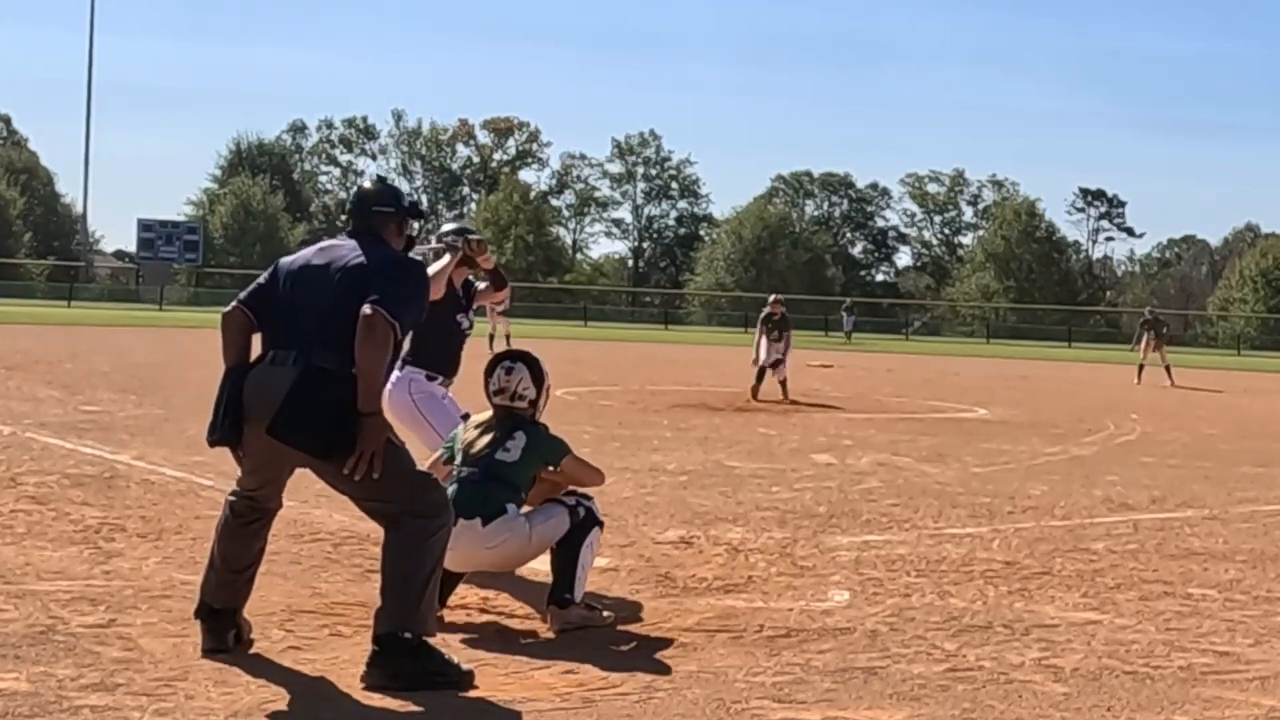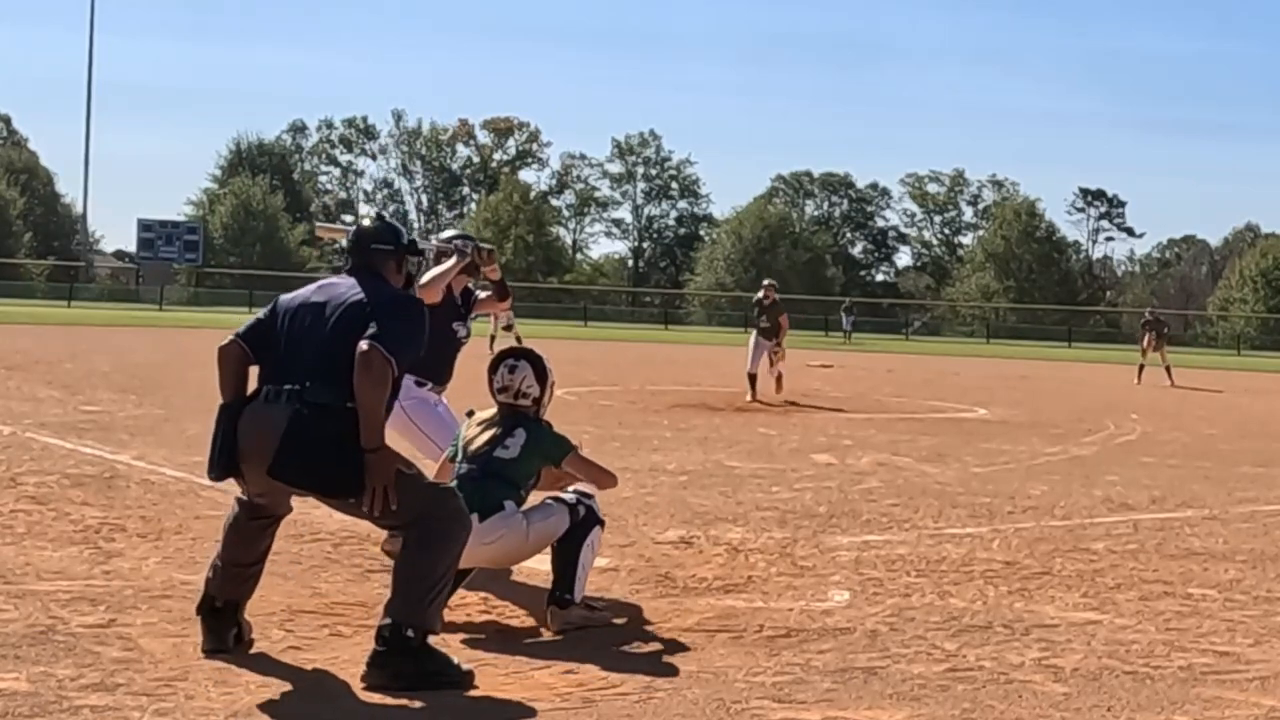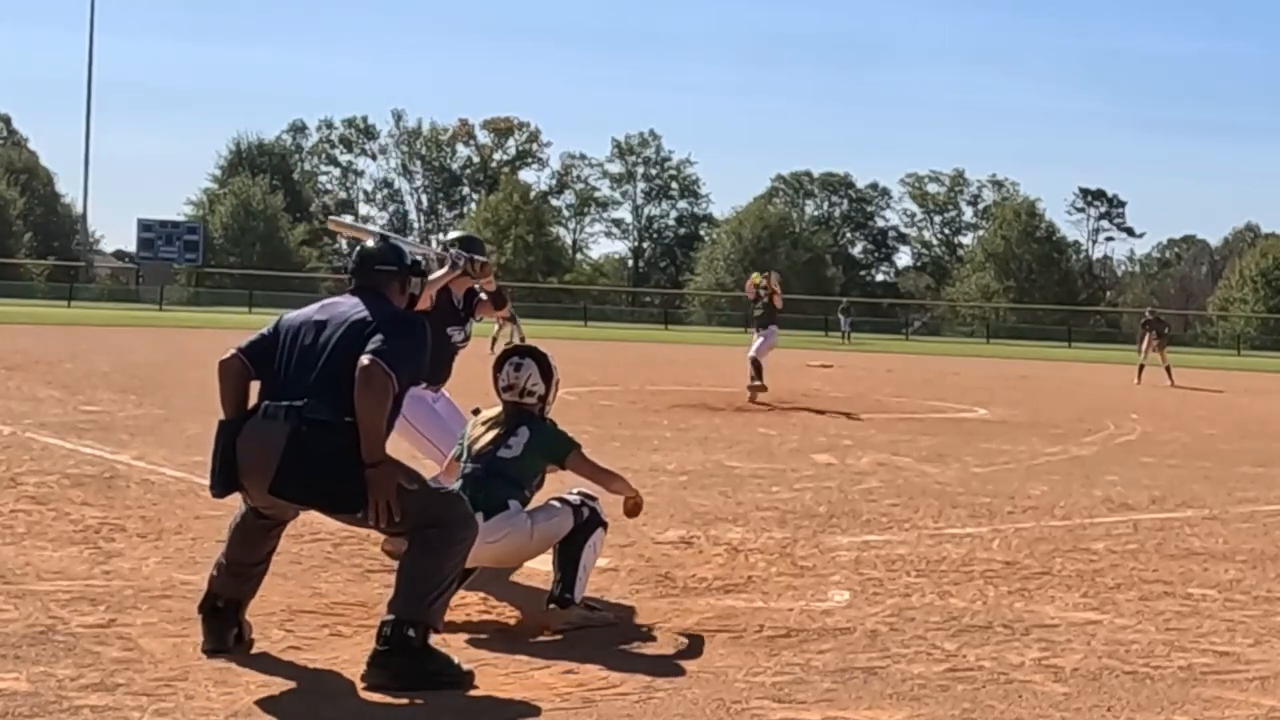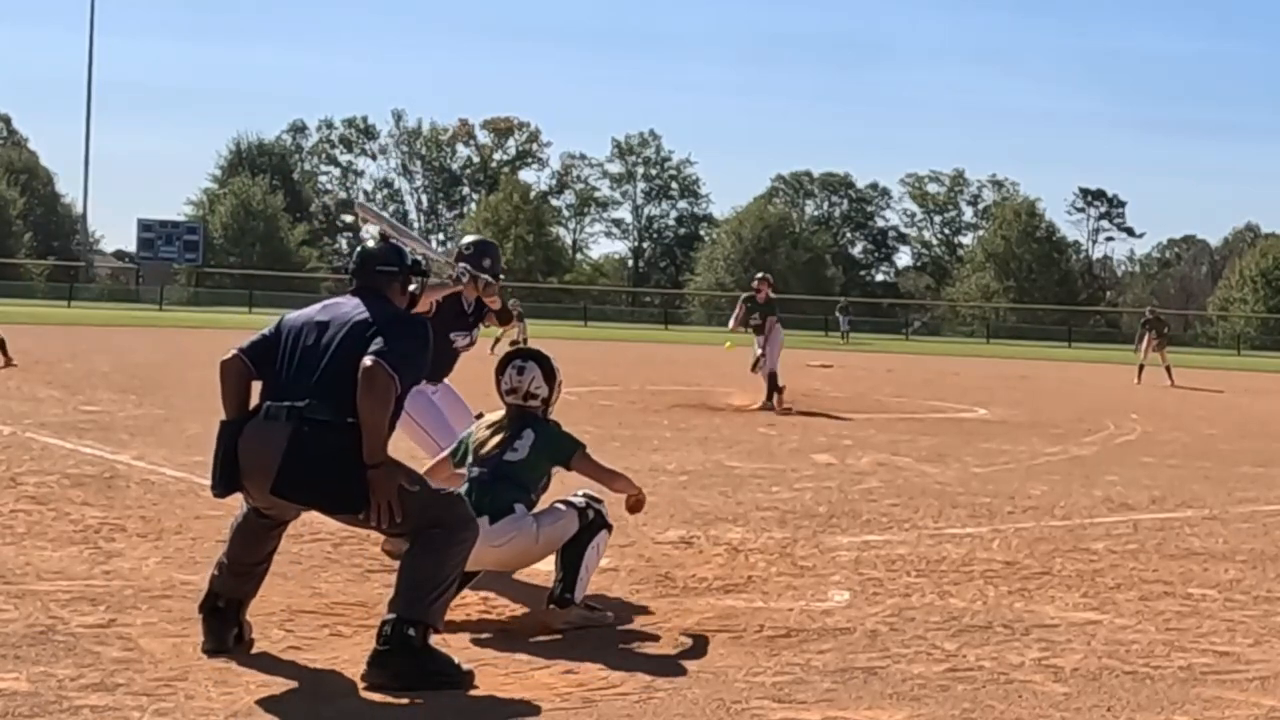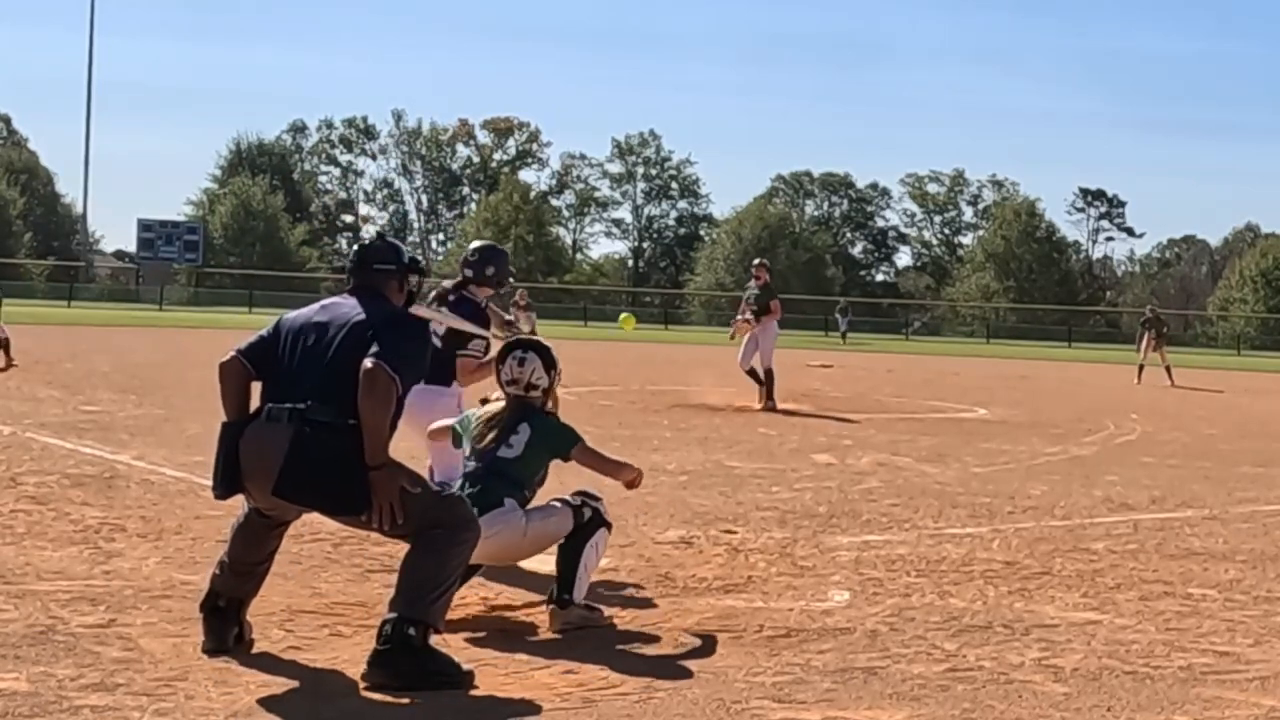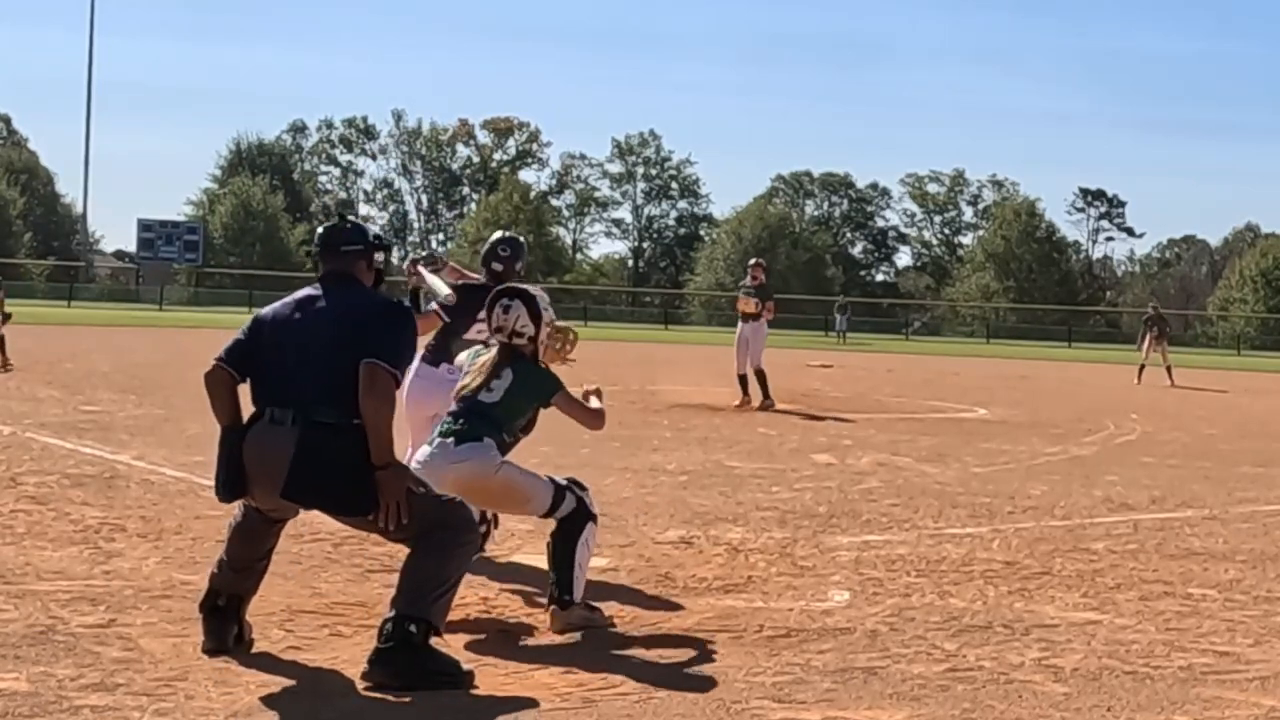
dt=0.3s
person 1, frame 1
left shoulder: (295, 260)
right shoulder: (401, 267)
left elbow: (235, 317)
right elbow: (373, 324)
left wrist: (241, 395)
right wrist: (369, 414)
left hip: (261, 403)
right hip: (323, 408)
left knee: (251, 502)
right knee: (423, 510)
left ankle: (219, 618)
right ankle: (398, 648)
person 1, frame 2
left shoulder: (295, 298)
right shoulder: (399, 305)
left elbow: (231, 349)
right elbow: (371, 360)
left wrist: (241, 428)
right wrist: (373, 450)
left hip: (257, 439)
right hip: (322, 441)
left knee: (260, 505)
right knee: (443, 515)
left ankle: (220, 618)
right ankle: (400, 647)
person 1, frame 3
left shoulder: (297, 317)
right shoulder: (403, 323)
left elbow: (232, 363)
right elbow: (371, 373)
left wrist: (241, 442)
right wrist: (374, 463)
left hip: (254, 457)
right hip: (322, 459)
left knee: (267, 503)
right knee: (450, 519)
left ankle: (221, 616)
right ankle: (400, 648)
person 1, frame 4
left shoulder: (300, 317)
right shoulder: (405, 324)
left elbow: (233, 363)
right elbow: (374, 375)
left wrist: (243, 440)
right wrist: (376, 465)
left hip: (257, 459)
right hip: (324, 459)
left knee: (267, 506)
right knee: (451, 521)
left ankle: (221, 616)
right ankle: (401, 646)
person 1, frame 5
left shoulder: (296, 318)
right shoulder: (403, 324)
left elbow: (232, 367)
right elbow: (375, 377)
left wrist: (245, 442)
right wrist: (378, 467)
left hip: (258, 459)
right hip: (325, 459)
left knee: (267, 507)
right knee: (453, 522)
left ankle: (221, 616)
right ankle: (401, 647)
person 1, frame 6
left shoulder: (274, 312)
right shoulder: (388, 312)
left elbow: (218, 373)
right elbow: (375, 380)
left wrist: (241, 445)
right wrist: (384, 466)
left hip: (260, 459)
right hip: (332, 459)
left knee: (265, 505)
right knee: (453, 525)
left ankle: (222, 615)
right ankle: (402, 645)
person 2, frame 1
left shoulder: (468, 427)
right shoulder: (537, 437)
left elbow: (429, 478)
right elbow: (596, 478)
right wrist: (546, 475)
left hip: (449, 546)
right hip: (496, 542)
right knee: (582, 510)
right ankle: (566, 606)
person 2, frame 2
left shoulder: (473, 424)
right shoulder: (540, 434)
left elbow: (441, 478)
right elbow: (606, 479)
right wrist: (576, 477)
right hip: (494, 538)
right knee: (582, 507)
right ankle: (566, 606)
person 2, frame 3
left shoulder: (479, 423)
right shoulder: (543, 432)
left elbow: (449, 473)
right elbow: (608, 480)
right wrist: (631, 492)
right hip: (499, 537)
right knee: (586, 510)
right ankle: (566, 605)
person 2, frame 4
left shoulder: (480, 429)
right shoulder: (548, 434)
left elbow: (432, 475)
right elbow: (612, 479)
right wrist: (635, 490)
right hip: (504, 541)
right knee: (591, 511)
right ankle: (567, 605)
person 2, frame 5
left shoulder: (480, 417)
right shoulder: (547, 427)
left elbow: (434, 431)
right elbow: (615, 469)
right wrist: (632, 471)
right hip: (500, 533)
right knee: (589, 509)
right ankle: (566, 606)
person 2, frame 6
left shoulder: (477, 359)
right shoulder: (535, 376)
right elbow: (594, 420)
right wrist: (594, 399)
left hip: (427, 468)
right hip: (473, 467)
right knee: (574, 502)
right ankle: (568, 605)
person 3, frame 1
left shoulder: (467, 289)
right shoulder: (441, 283)
left elbow: (500, 290)
right elbow: (430, 288)
left wrist: (485, 256)
right wrist: (454, 253)
left hip: (436, 390)
right hip: (413, 388)
person 3, frame 2
left shoulder: (466, 297)
right shoulder: (437, 290)
left elbow: (502, 301)
right elbow: (425, 290)
left wrist: (491, 267)
right wrist: (459, 258)
left hip: (431, 396)
right hip: (407, 395)
person 3, frame 3
left shoulder: (469, 299)
right shoulder: (435, 293)
left elbow: (501, 309)
left wrist: (487, 280)
right wrist: (450, 271)
left hip: (432, 393)
right hip: (406, 394)
person 3, frame 4
left shoulder: (479, 304)
right shoulder: (443, 297)
left elbow: (506, 321)
left wrist: (493, 298)
right wrist: (453, 285)
left hip: (434, 386)
right hip: (408, 388)
person 3, frame 5
left shoulder: (449, 292)
right shoulder: (471, 307)
right elbow: (466, 375)
left hip: (414, 390)
right hip: (438, 395)
left knee: (445, 458)
right knee: (452, 474)
person 3, frame 6
left shoulder: (467, 292)
left elbow: (419, 326)
left wrist: (416, 285)
right wrist: (449, 269)
left hip: (428, 378)
left knee: (422, 450)
